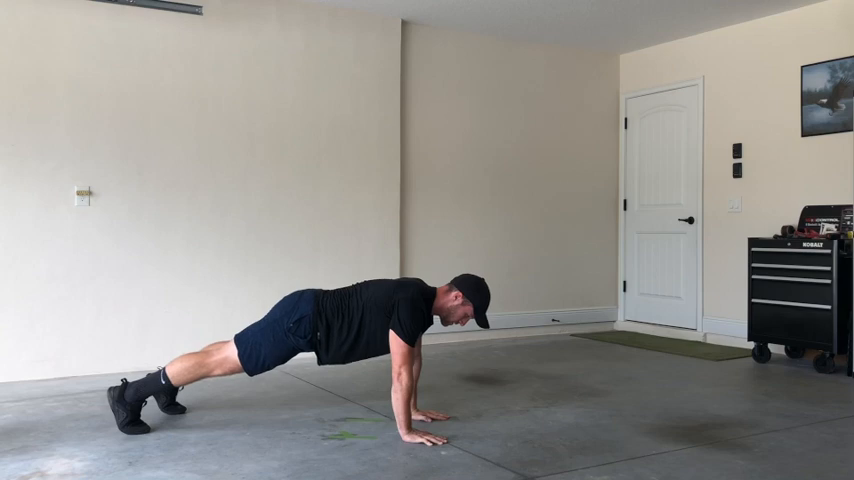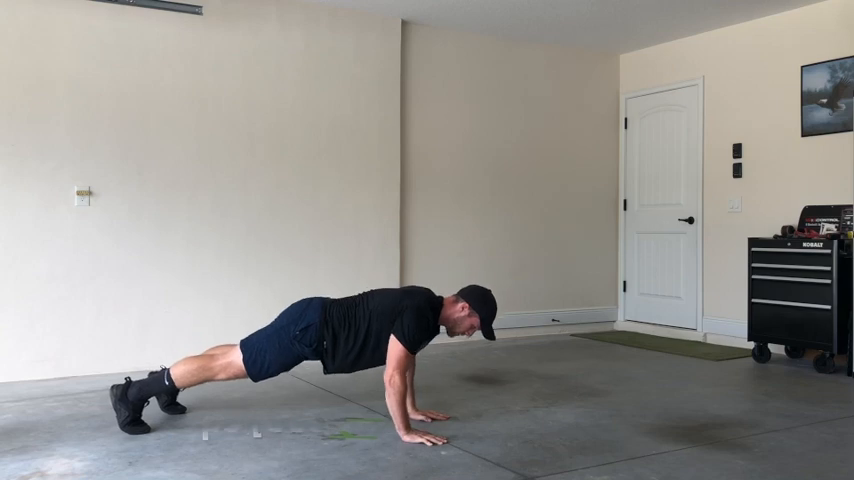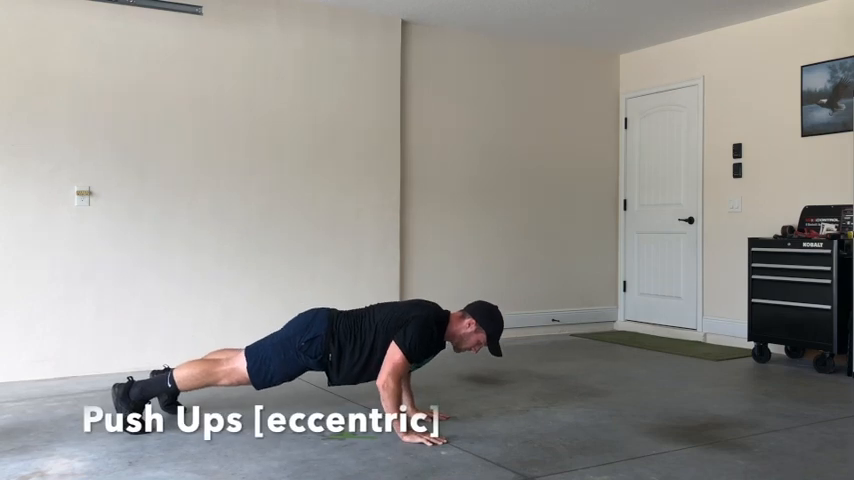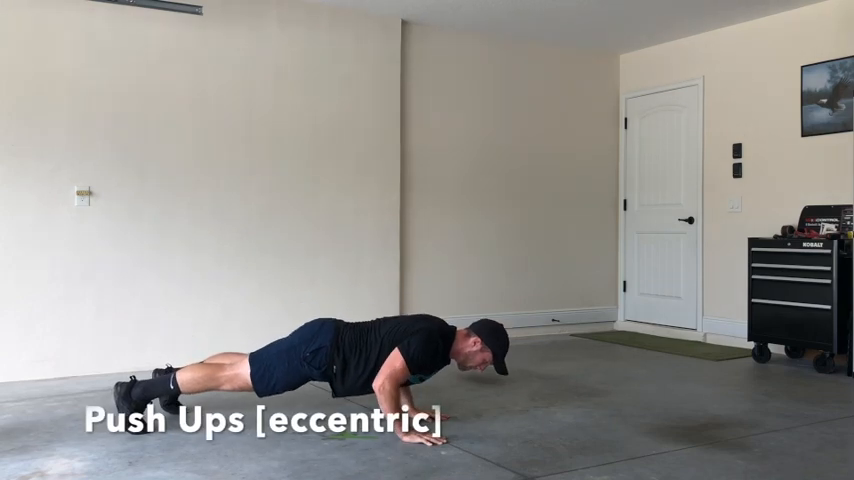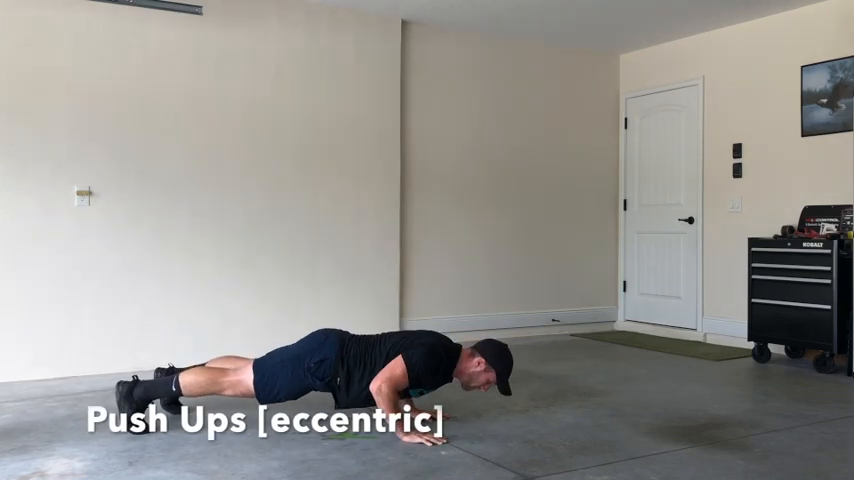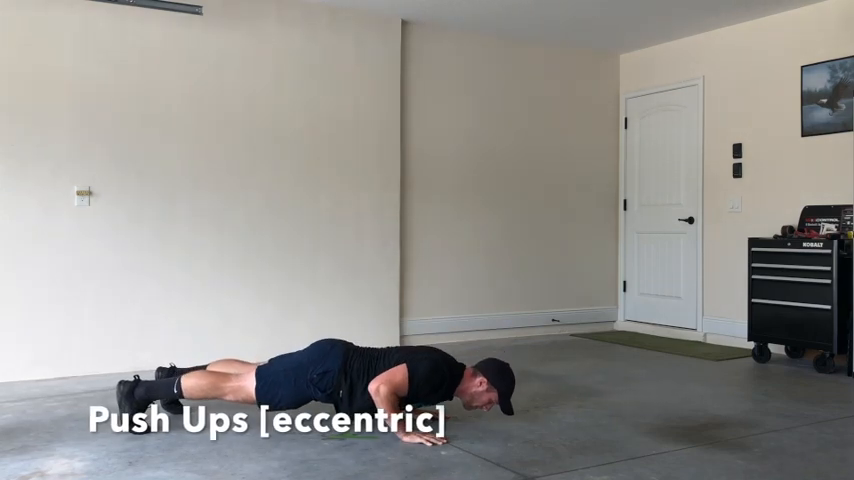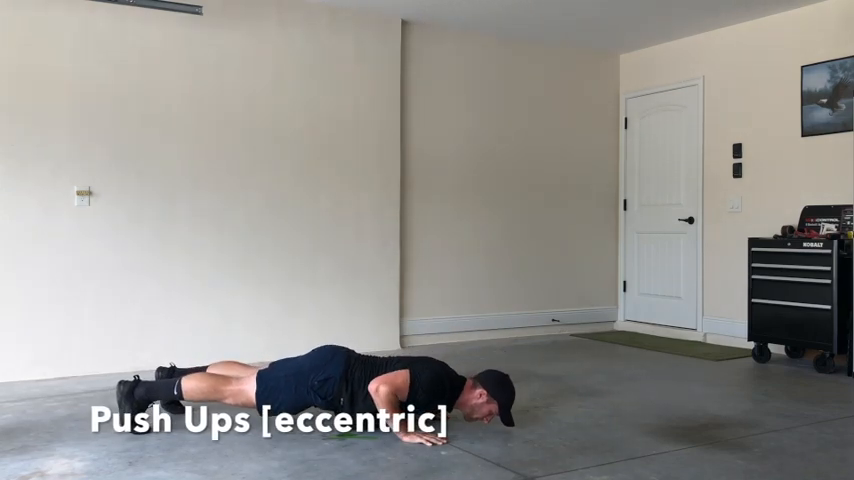
dt=0.5s
person 1, frame 1
left shoulder: (419, 300)
right shoulder: (412, 305)
left elbow: (413, 357)
right elbow: (401, 372)
left wrist: (414, 408)
right wrist: (406, 430)
left hip: (307, 317)
right hip: (304, 321)
left knee: (231, 352)
right knee: (222, 361)
left ankle: (165, 387)
right ankle: (131, 394)
person 1, frame 2
left shoulder: (425, 308)
right shoulder: (419, 315)
left elbow: (405, 358)
right elbow: (393, 376)
left wrist: (412, 408)
right wrist: (405, 431)
left hip: (315, 326)
right hip: (310, 329)
left knee: (236, 355)
right knee: (226, 365)
left ankle: (163, 385)
right ankle: (133, 392)
person 1, frame 3
left shoulder: (431, 321)
right shoulder: (425, 328)
left elbow: (399, 361)
right elbow: (386, 379)
left wrist: (412, 409)
right wrist: (403, 430)
left hip: (321, 334)
right hip: (316, 340)
left knee: (240, 359)
right knee: (229, 371)
left ankle: (166, 380)
right ankle: (136, 391)
person 1, frame 4
left shoulder: (436, 336)
right shoulder: (431, 342)
left elbow: (398, 366)
right elbow: (383, 383)
left wrist: (411, 408)
right wrist: (403, 431)
left hip: (327, 344)
right hip: (321, 349)
left knee: (243, 364)
right knee: (231, 376)
left ankle: (168, 378)
right ankle: (138, 391)
person 1, frame 5
left shoulder: (441, 353)
right shoulder: (434, 357)
right elbow: (380, 386)
left wrist: (412, 409)
right wrist: (403, 431)
left hip: (330, 353)
right hip: (325, 361)
left knee: (247, 368)
right knee: (234, 382)
left ankle: (173, 374)
right ankle: (139, 391)
person 1, frame 6
left shoulder: (444, 371)
right shoulder: (438, 373)
right elbow: (380, 387)
left wrist: (414, 409)
right wrist: (404, 431)
left hip: (332, 362)
right hip: (326, 370)
left knee: (249, 372)
right knee: (235, 388)
left ankle: (174, 375)
right ankle: (140, 391)
person 1, frame 7
left shoulder: (444, 381)
right shoulder: (436, 385)
right elbow: (379, 387)
left wrist: (418, 410)
right wrist: (405, 431)
left hip: (334, 367)
right hip: (327, 377)
left knee: (248, 377)
right knee: (234, 390)
left ankle: (173, 375)
right ankle: (140, 391)
